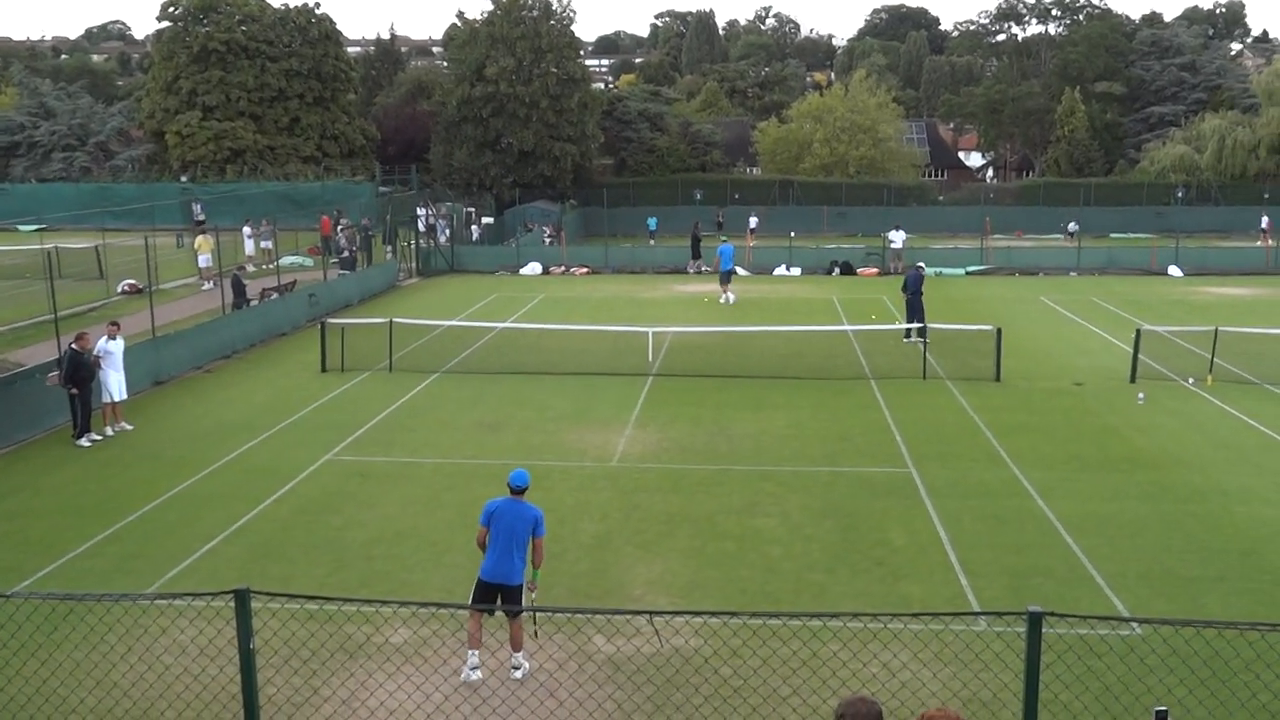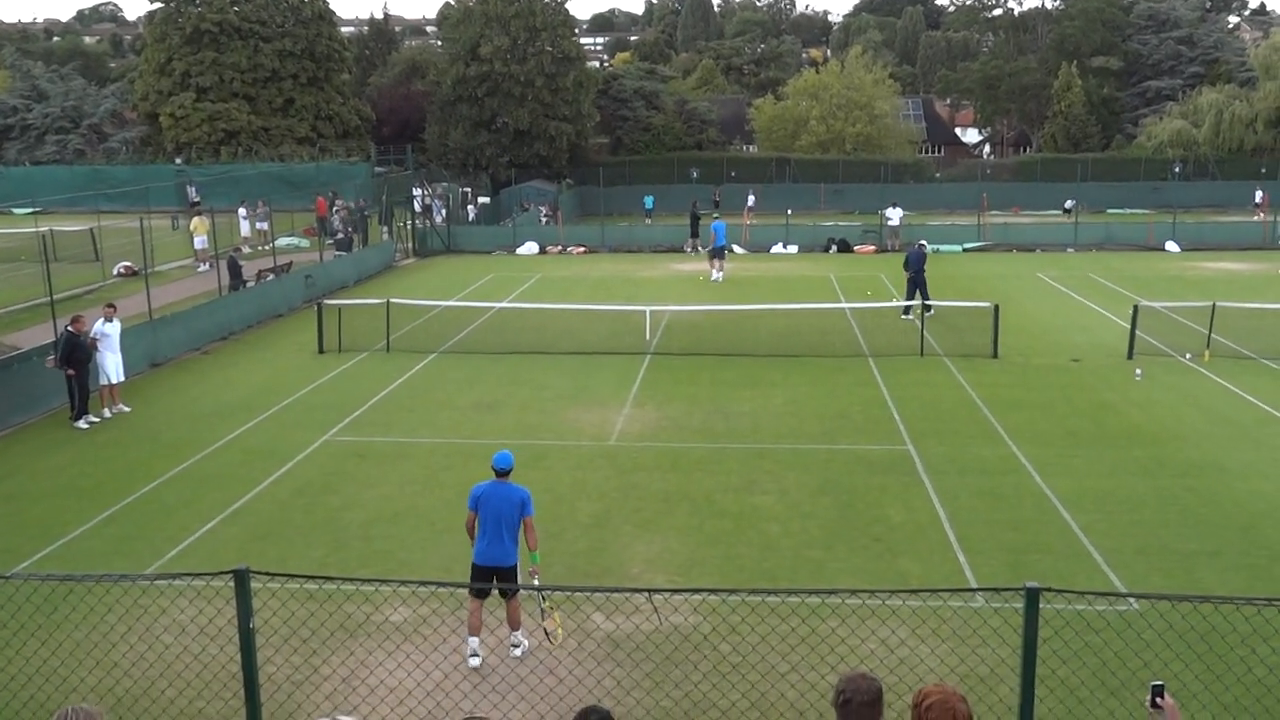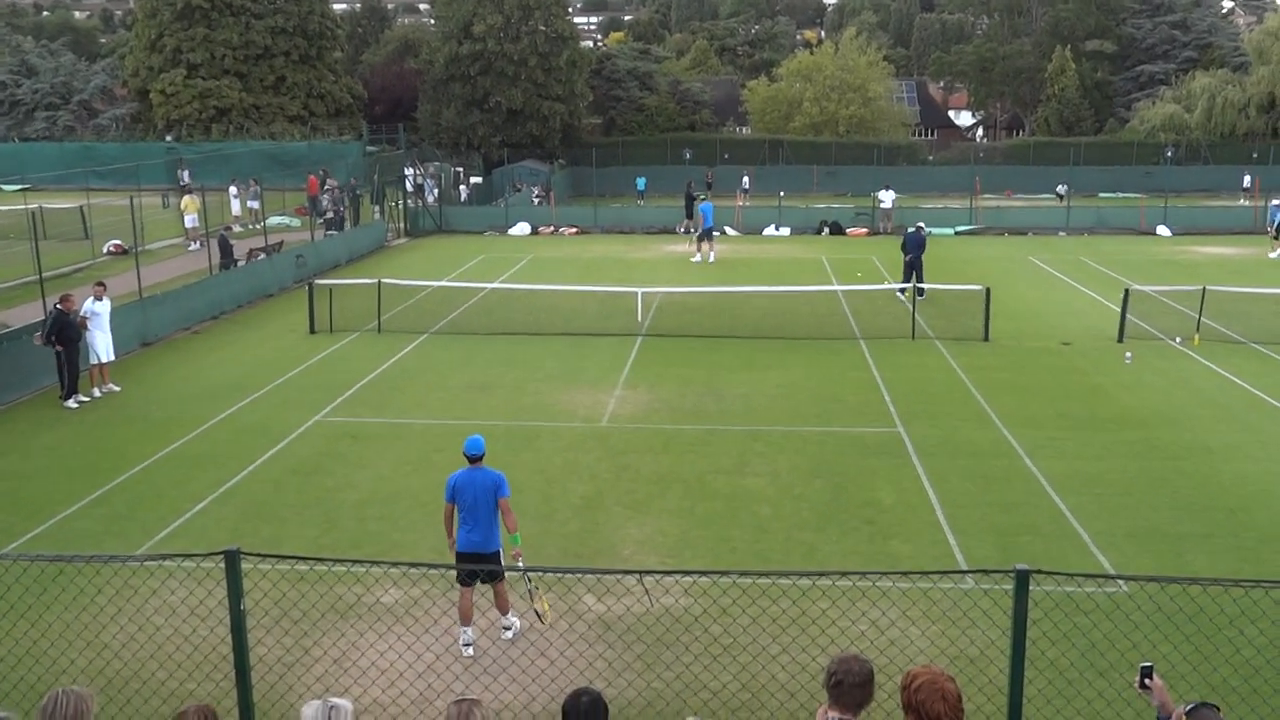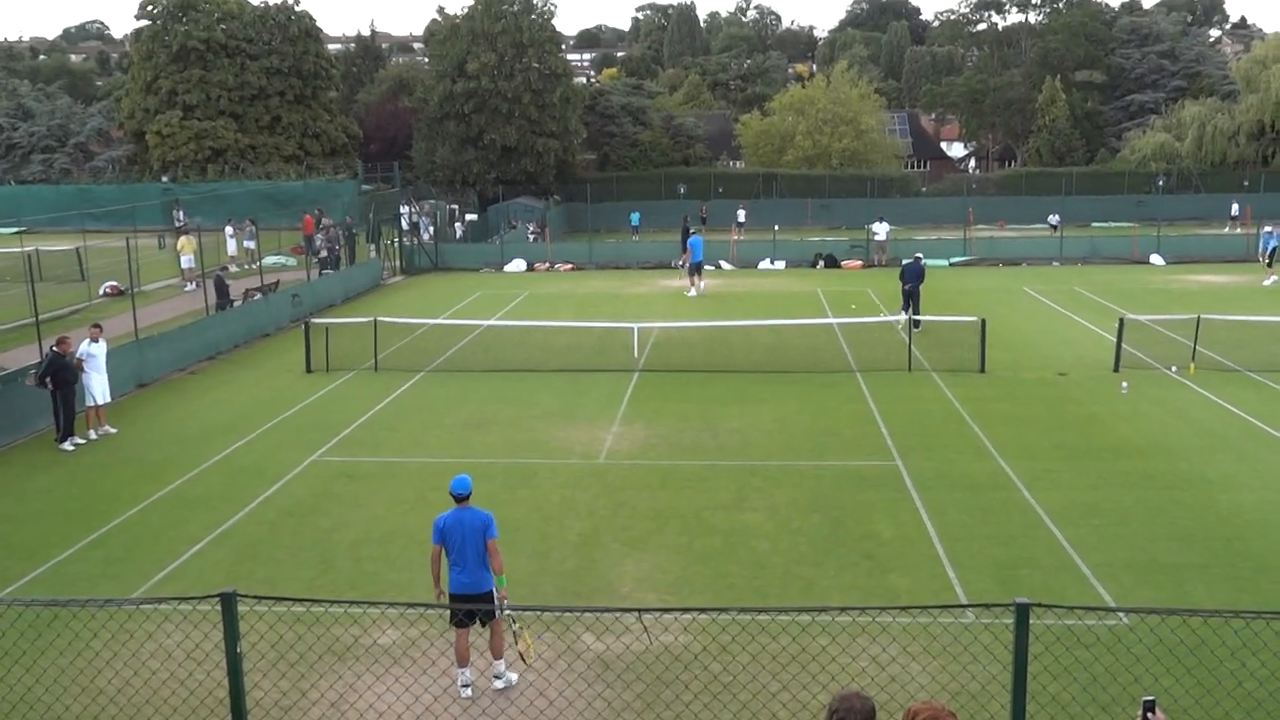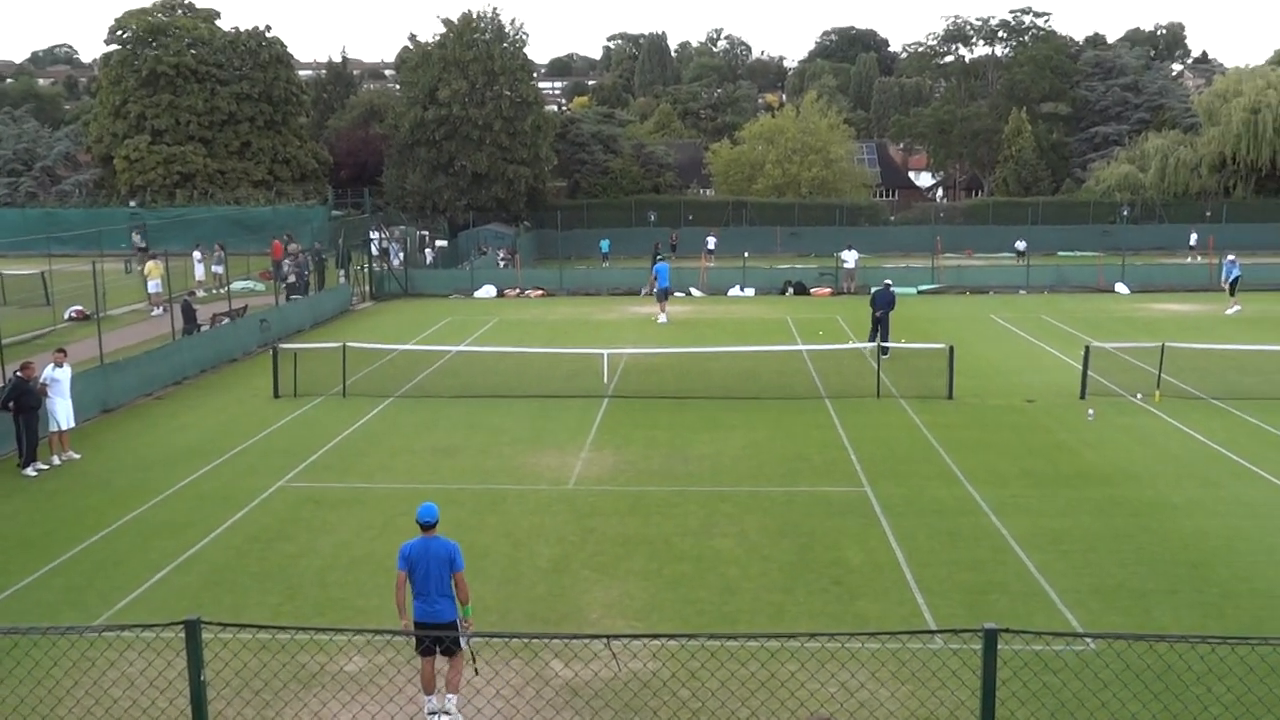
dt=0.2s
person 1, frame 1
left shoulder: (492, 506)
right shoulder: (535, 514)
left elbow: (480, 539)
right elbow: (538, 549)
right wrist: (535, 576)
left hip: (488, 574)
right hip: (515, 577)
left knee: (475, 616)
right knee: (515, 621)
left ankle: (473, 664)
right ankle: (517, 666)
person 1, frame 2
left shoulder: (478, 490)
right shoulder: (522, 494)
left elbow: (469, 523)
right elbow: (529, 529)
right wrist: (534, 559)
left hip: (481, 558)
right hip: (508, 559)
left knee: (475, 604)
right knee: (512, 601)
left ankle: (473, 652)
right ankle: (516, 644)
person 1, frame 3
left shoulder: (454, 479)
right shoulder: (497, 478)
left elbow: (448, 514)
right elbow: (506, 511)
left wrist: (450, 537)
right wrist: (516, 542)
left hip: (465, 545)
right hip: (490, 545)
left knee: (466, 593)
right knee: (499, 586)
left ankle: (467, 641)
right ankle: (508, 626)
person 1, frame 4
left shoulder: (441, 521)
right shoulder: (485, 518)
left elbow: (435, 557)
right elbow: (493, 553)
left wrist: (437, 586)
right wrist: (501, 584)
left hip: (457, 588)
right hip: (483, 585)
left knee: (461, 634)
right knee: (496, 627)
left ankle: (464, 682)
right ankle: (500, 675)
person 1, frame 5
left shoulder: (407, 549)
right shoulder: (451, 547)
left elbow: (400, 585)
right elbow: (460, 583)
left wrist: (403, 617)
right wrist: (467, 613)
left hip: (421, 616)
right hip: (447, 615)
left knee: (427, 663)
right knee: (456, 660)
